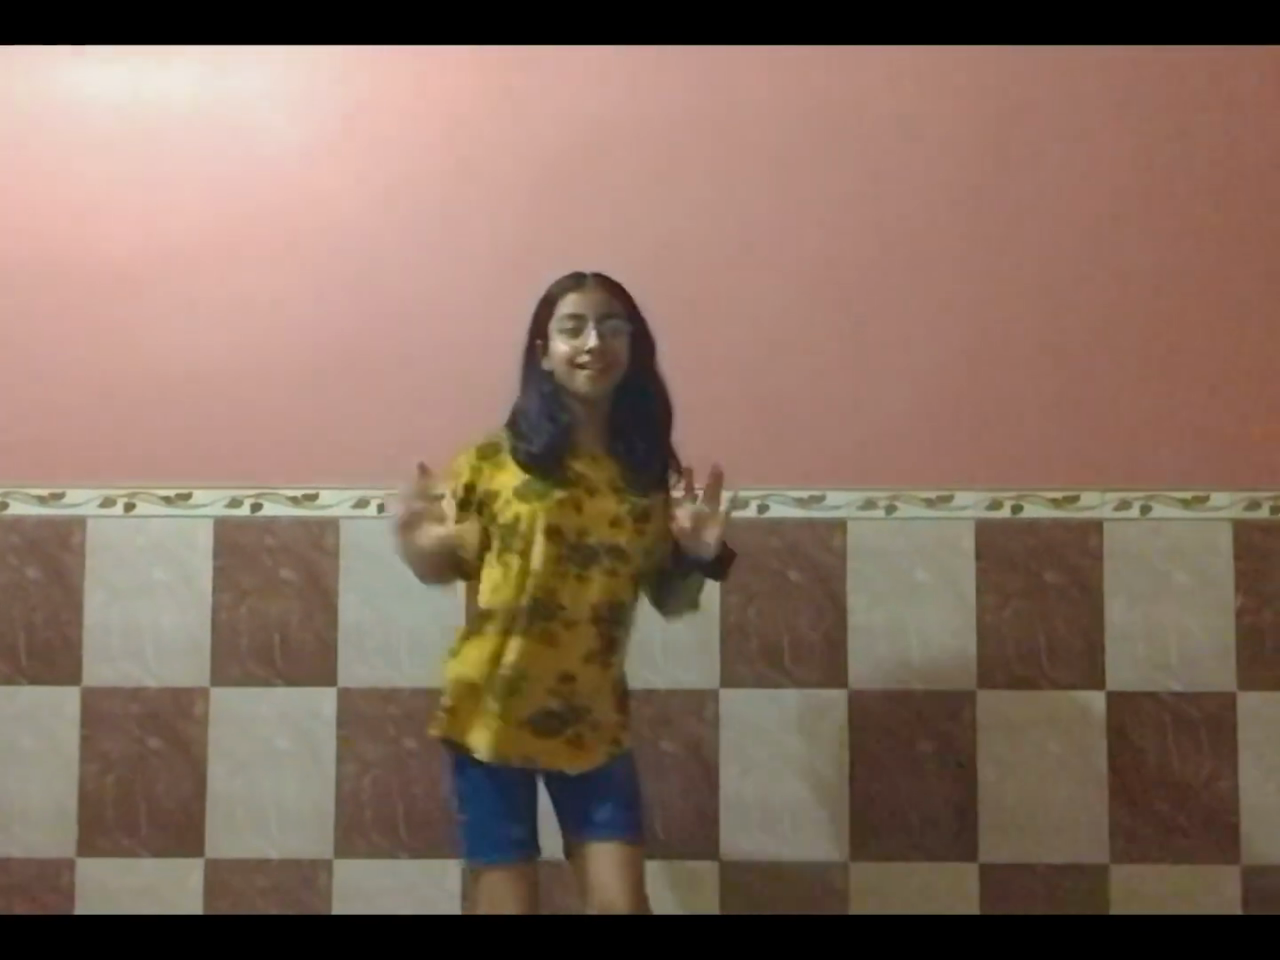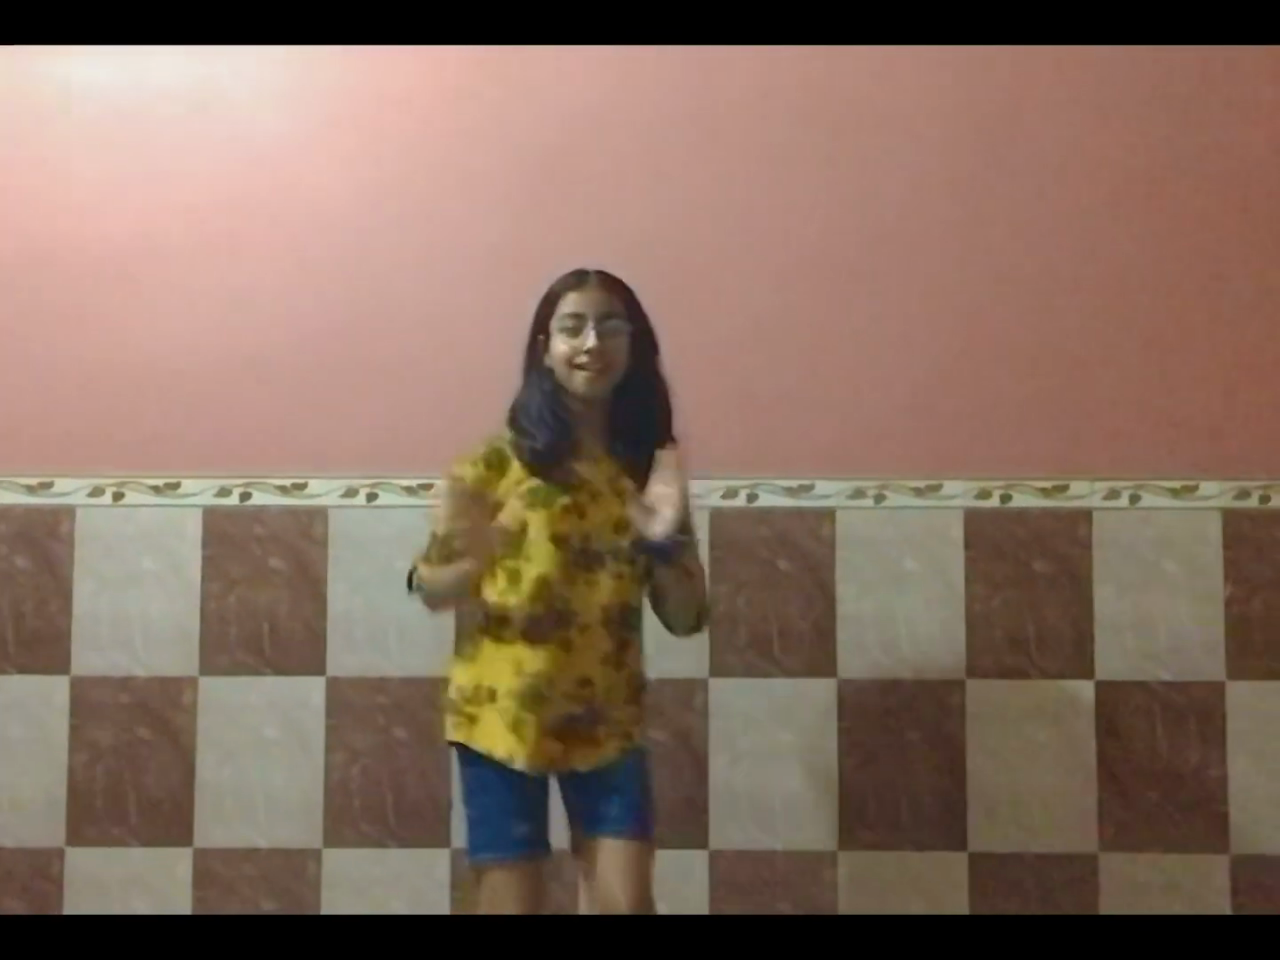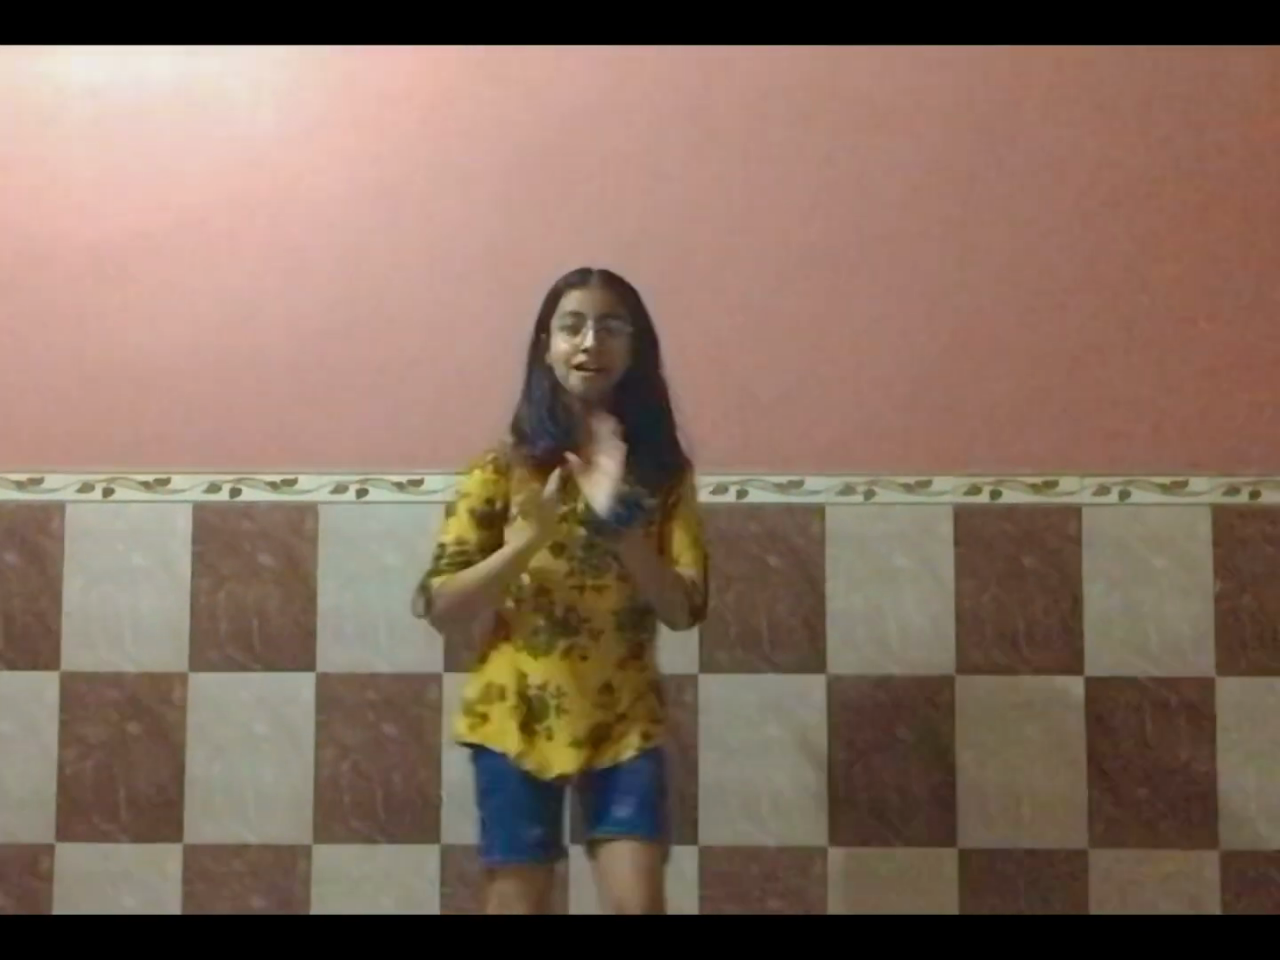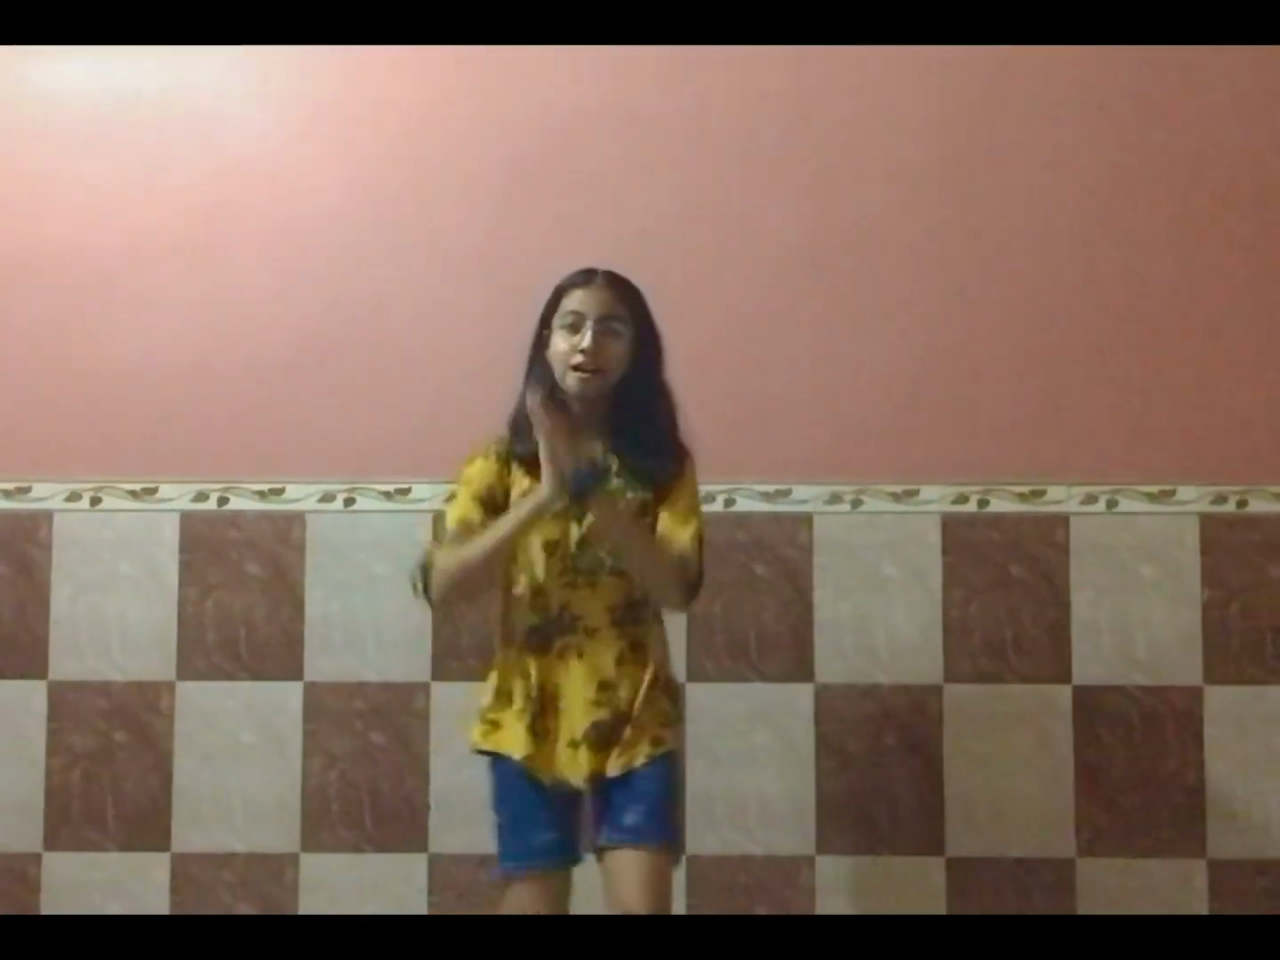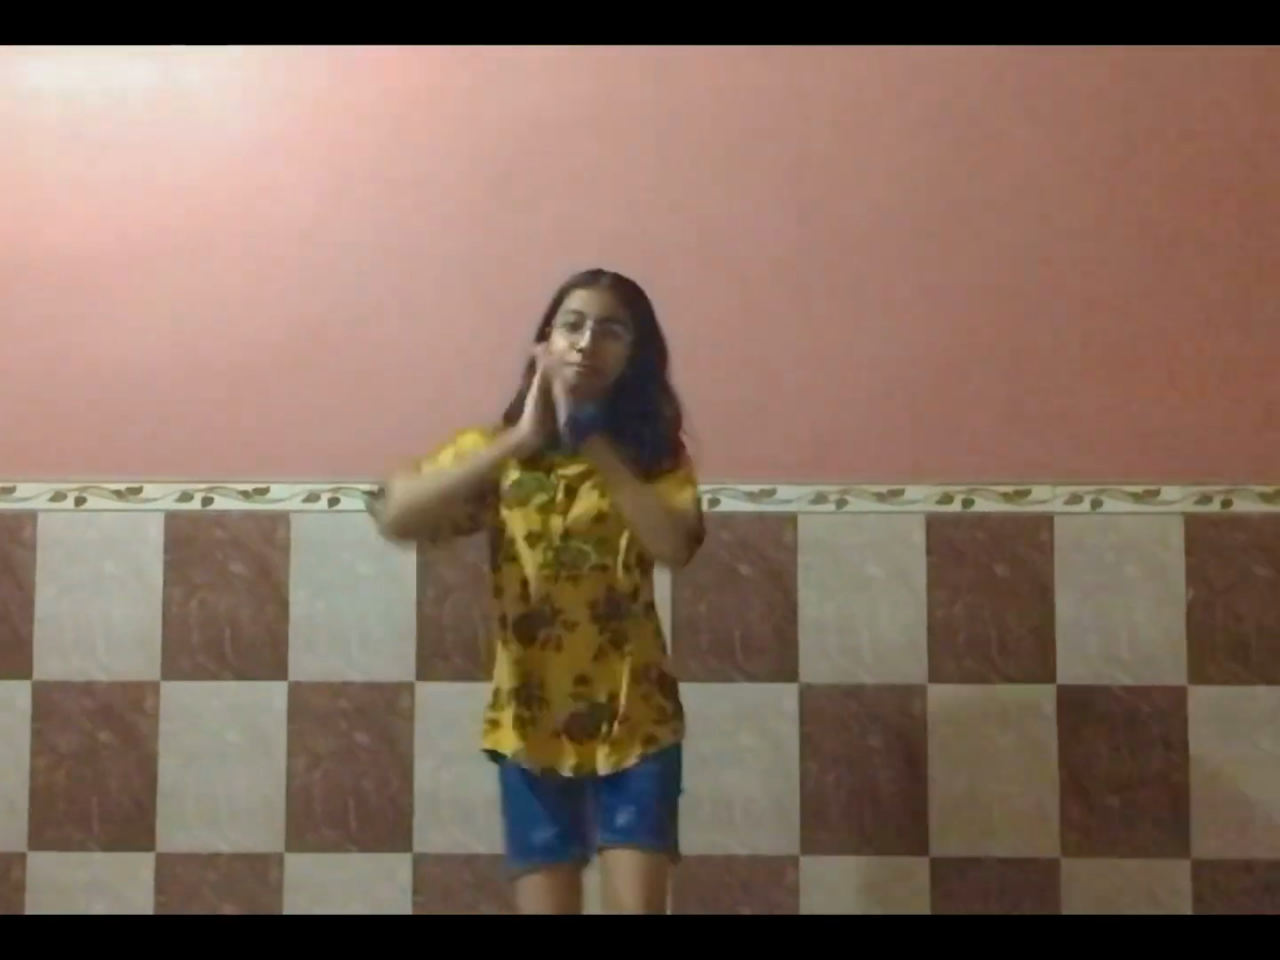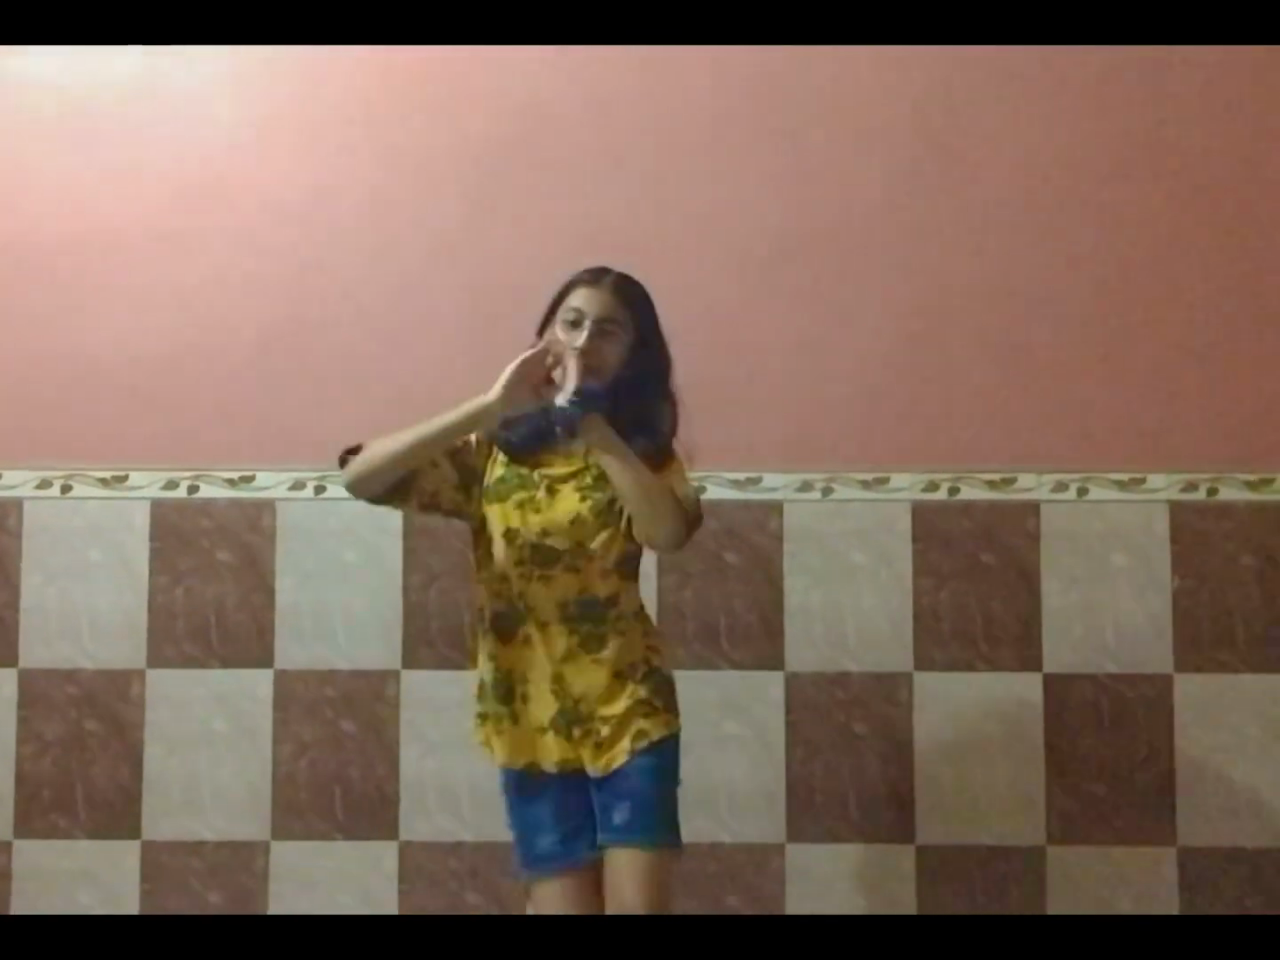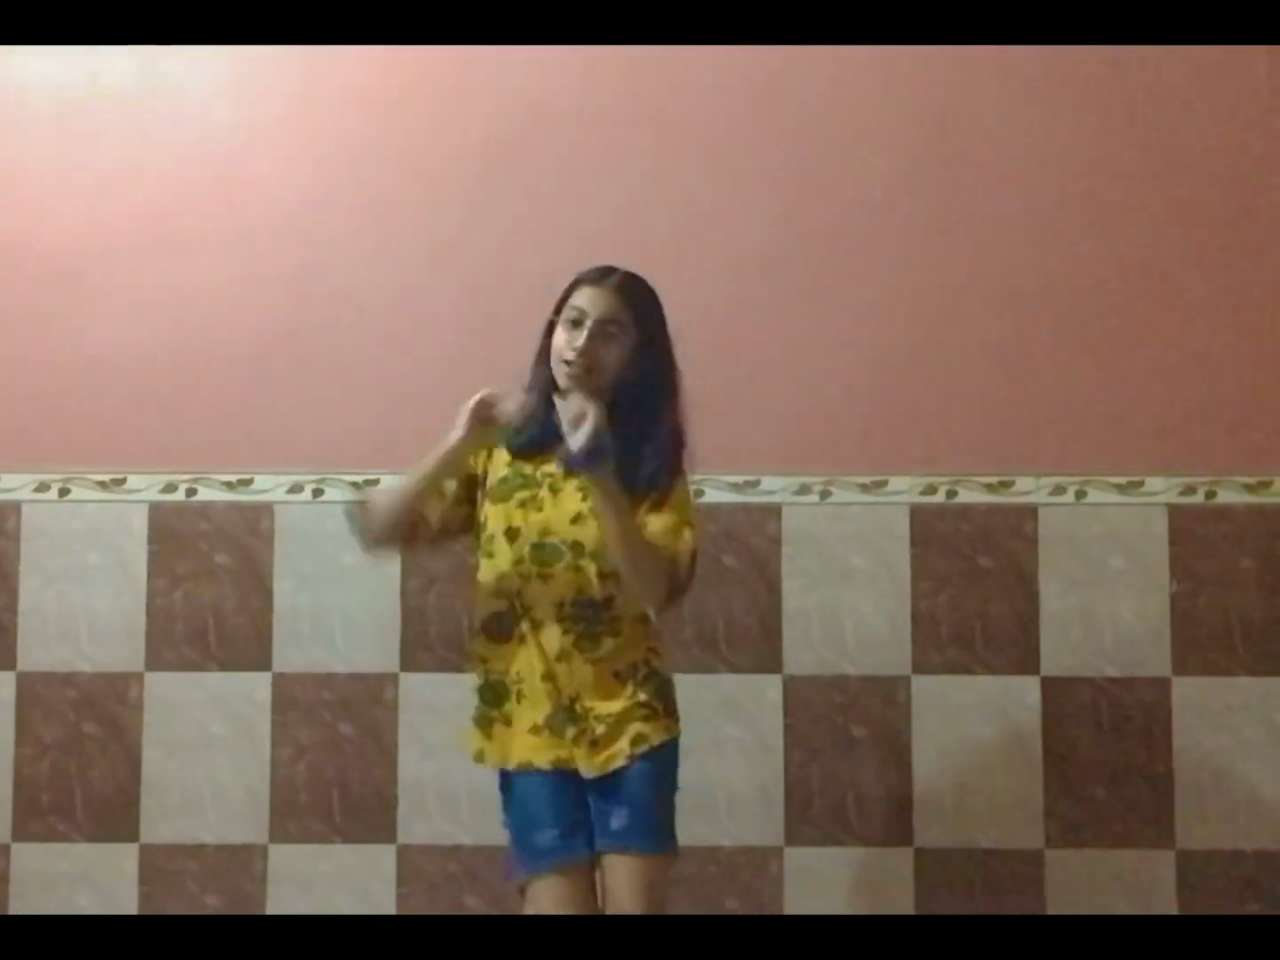
dt=0.1s
person 1, frame 1
left shoulder: (650, 474)
right shoulder: (495, 462)
left elbow: (673, 599)
right elbow: (443, 564)
left wrist: (705, 554)
right wrist: (417, 544)
left hip: (594, 720)
right hip: (493, 713)
left knee: (622, 912)
right knee: (509, 913)
person 1, frame 2
left shoulder: (651, 471)
right shoulder: (500, 463)
left elbow: (685, 619)
right elbow: (436, 589)
left wrist: (668, 545)
right wrist: (472, 558)
left hip: (607, 720)
right hip: (502, 715)
left knee: (627, 911)
right knee: (511, 913)
person 1, frame 3
left shoulder: (661, 468)
right shoulder: (503, 469)
left elbow: (685, 610)
right elbow: (439, 608)
left wrist: (618, 516)
right wrist: (525, 542)
left hip: (626, 722)
right hip: (522, 719)
left knee: (638, 914)
right knee: (517, 913)
person 1, frame 4
left shoulder: (662, 466)
right shoulder: (501, 464)
left elbow: (676, 589)
right elbow: (440, 584)
left wrist: (590, 483)
right wrist: (544, 498)
left hip: (638, 723)
right hip: (531, 723)
left knee: (643, 917)
right knee: (531, 917)
person 1, frame 5
left shoulder: (653, 454)
right shoulder: (502, 461)
left elbow: (675, 545)
right elbow: (396, 515)
left wrist: (594, 431)
right wrist: (518, 438)
left hip: (636, 716)
right hip: (536, 720)
left knee: (635, 916)
right knee: (544, 916)
person 1, frame 6
left shoulder: (644, 452)
right shoulder: (489, 452)
left elbow: (670, 530)
right elbow: (361, 477)
left wrist: (589, 419)
right wrist: (488, 408)
left hip: (628, 711)
right hip: (525, 719)
left knee: (640, 914)
right knee: (562, 919)
person 1, frame 7
left shoulder: (650, 467)
right shoulder: (498, 457)
left elbow: (661, 588)
right elbow: (375, 526)
left wrist: (597, 466)
right wrist: (458, 445)
left hip: (628, 718)
right hip: (525, 720)
left knee: (637, 917)
right knee: (557, 911)
